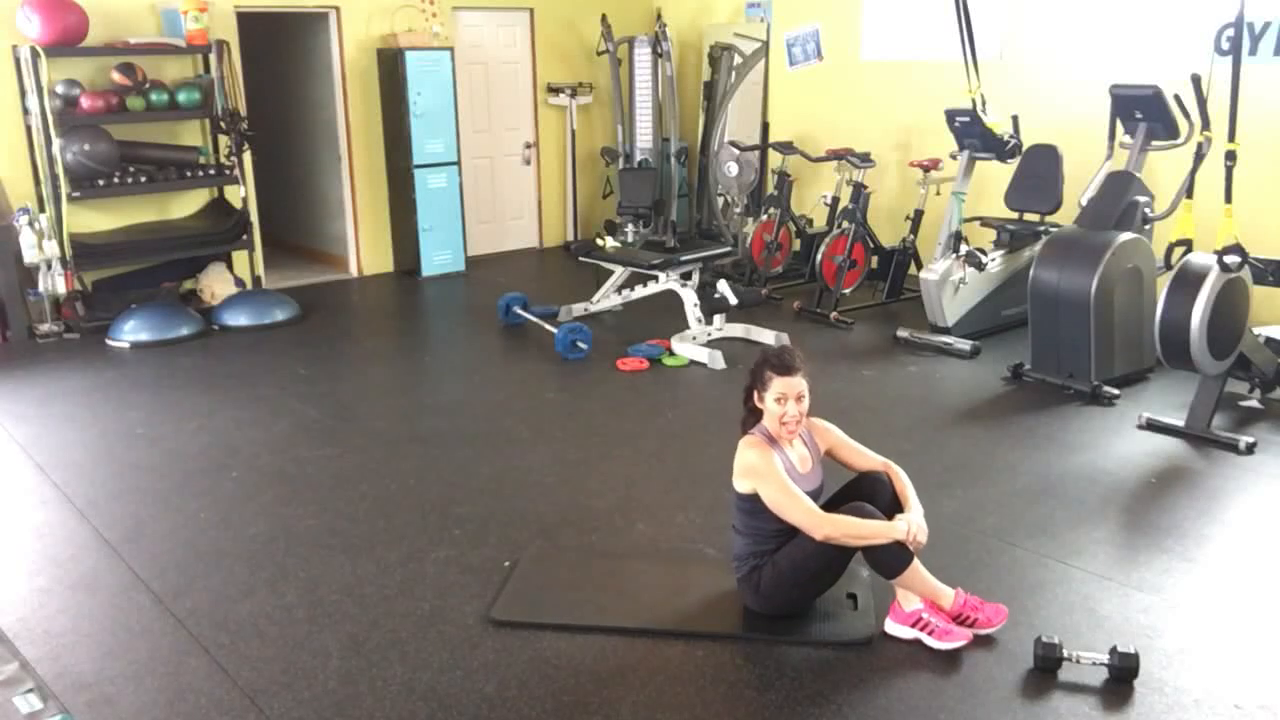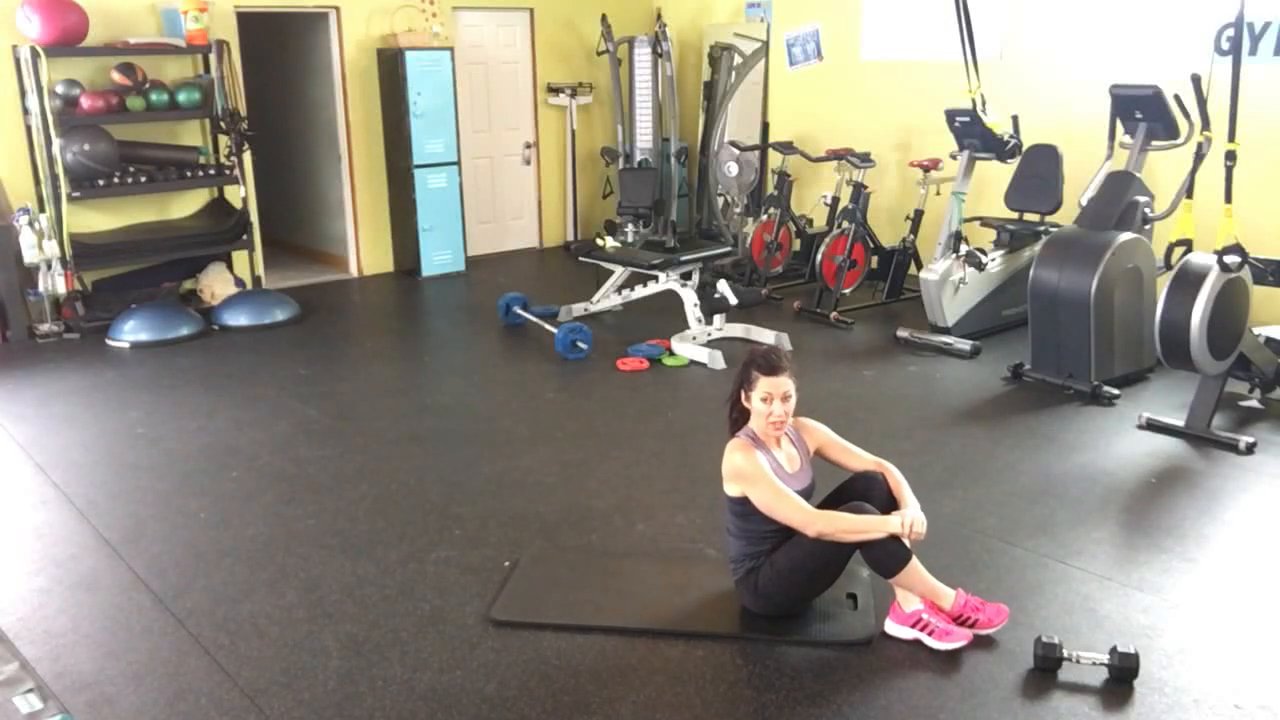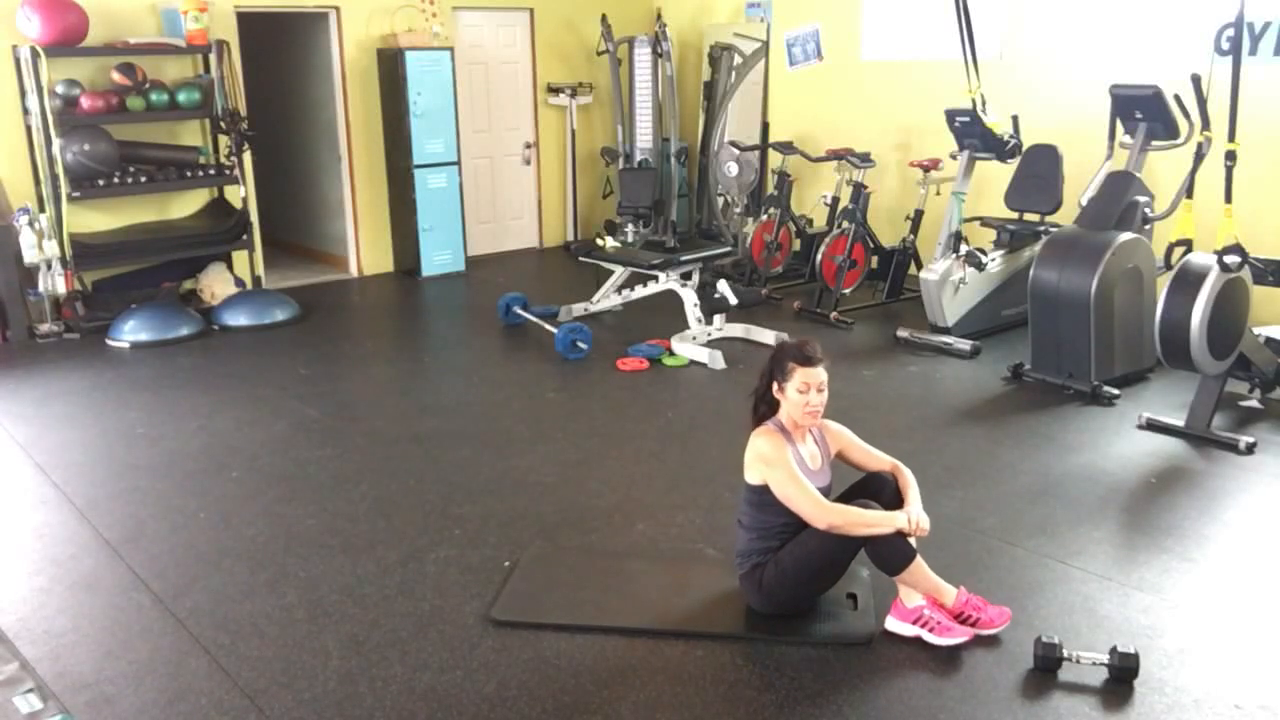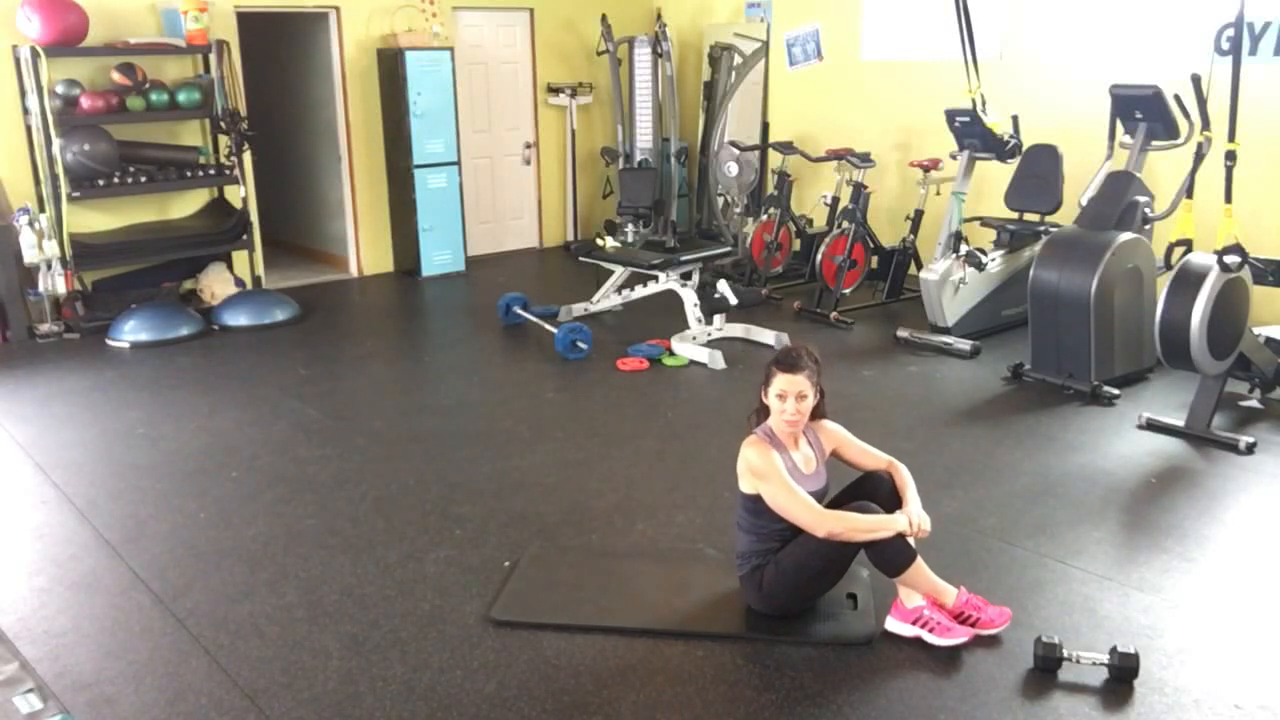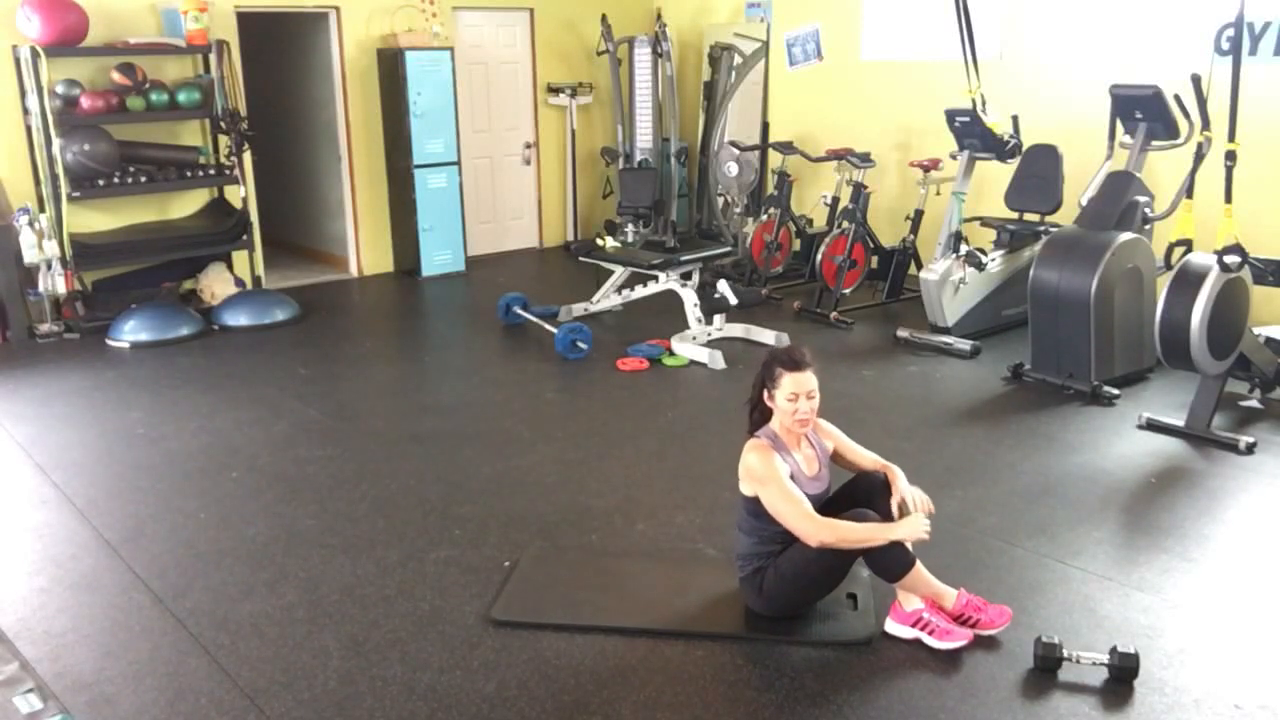
dt=1s
person 1, frame 1
left shoulder: (814, 431)
right shoulder: (755, 454)
left elbow: (889, 469)
right elbow: (822, 528)
left wrist: (914, 513)
right wrist: (899, 530)
left hip: (798, 555)
right hip: (765, 583)
left knee: (876, 485)
right knee: (861, 516)
left ankle: (909, 609)
right ankle: (948, 603)
person 1, frame 2
left shoulder: (803, 431)
right shoulder: (742, 457)
left elbow: (882, 467)
right elbow: (814, 524)
left wrist: (910, 507)
right wrist: (893, 524)
left hip: (796, 553)
right hip: (763, 584)
left knee: (871, 484)
right knee: (857, 516)
left ankle: (909, 609)
right ankle: (948, 602)
person 1, frame 3
left shoulder: (825, 433)
right shoulder: (767, 444)
left elbow: (897, 469)
right elbow: (823, 516)
left wrist: (912, 506)
right wrist: (898, 520)
left hip: (803, 556)
right hip: (768, 581)
left knee: (882, 484)
right knee: (866, 515)
left ankle: (911, 607)
right ankle: (950, 601)
person 1, frame 4
left shoulder: (821, 432)
right shoulder: (758, 454)
left elbow: (893, 467)
right elbow: (824, 525)
left wrist: (912, 505)
right wrist: (899, 522)
left hip: (802, 553)
right hip: (768, 582)
left knee: (880, 484)
right knee: (863, 516)
left ankle: (911, 606)
right ankle: (948, 600)
person 1, frame 5
left shoulder: (819, 432)
right shoulder: (760, 457)
left elbow: (884, 468)
right elbow: (816, 533)
left wrist: (904, 486)
right wrist: (896, 530)
left hip: (805, 554)
right hip: (768, 583)
left knee: (876, 485)
right knee: (863, 523)
left ankle: (910, 609)
right ankle: (948, 602)
